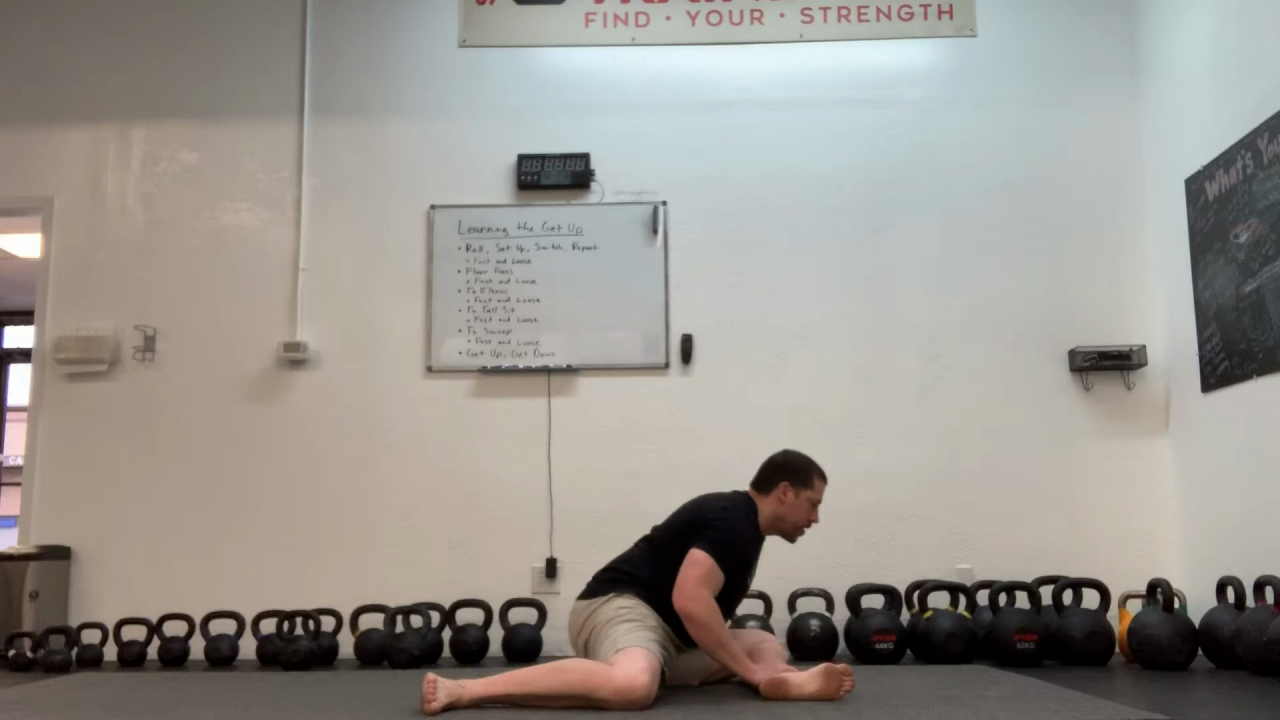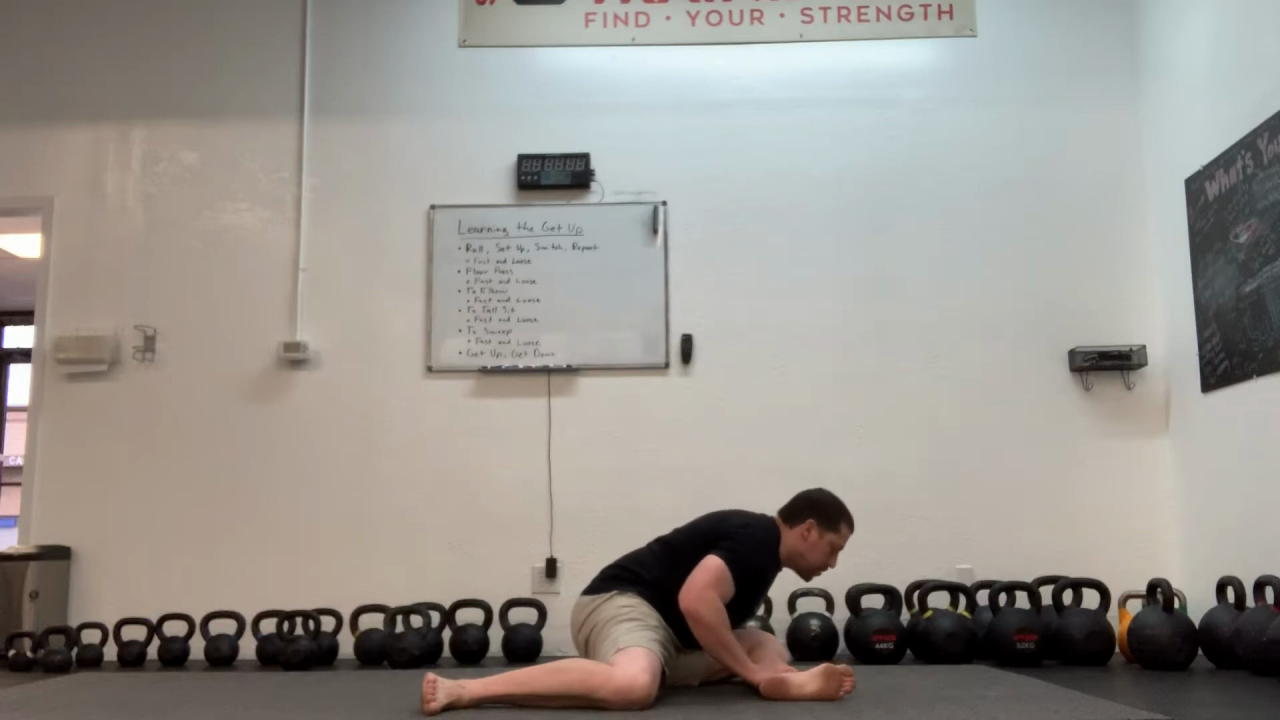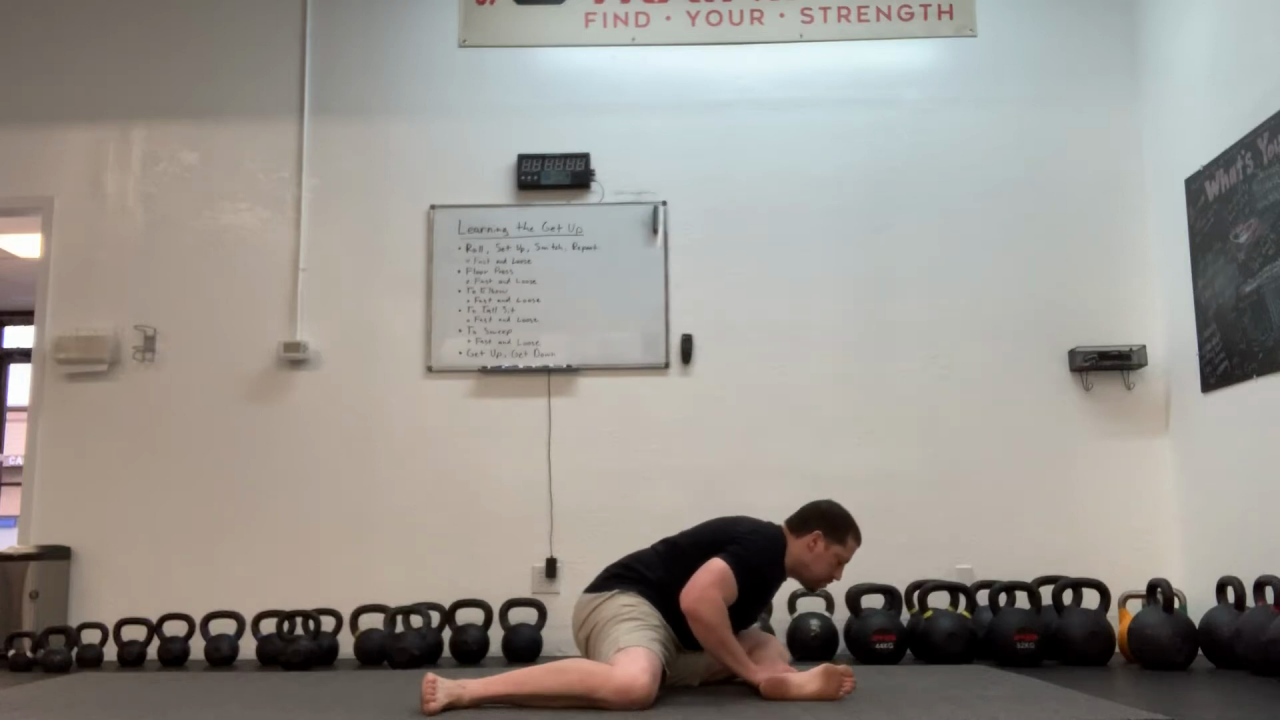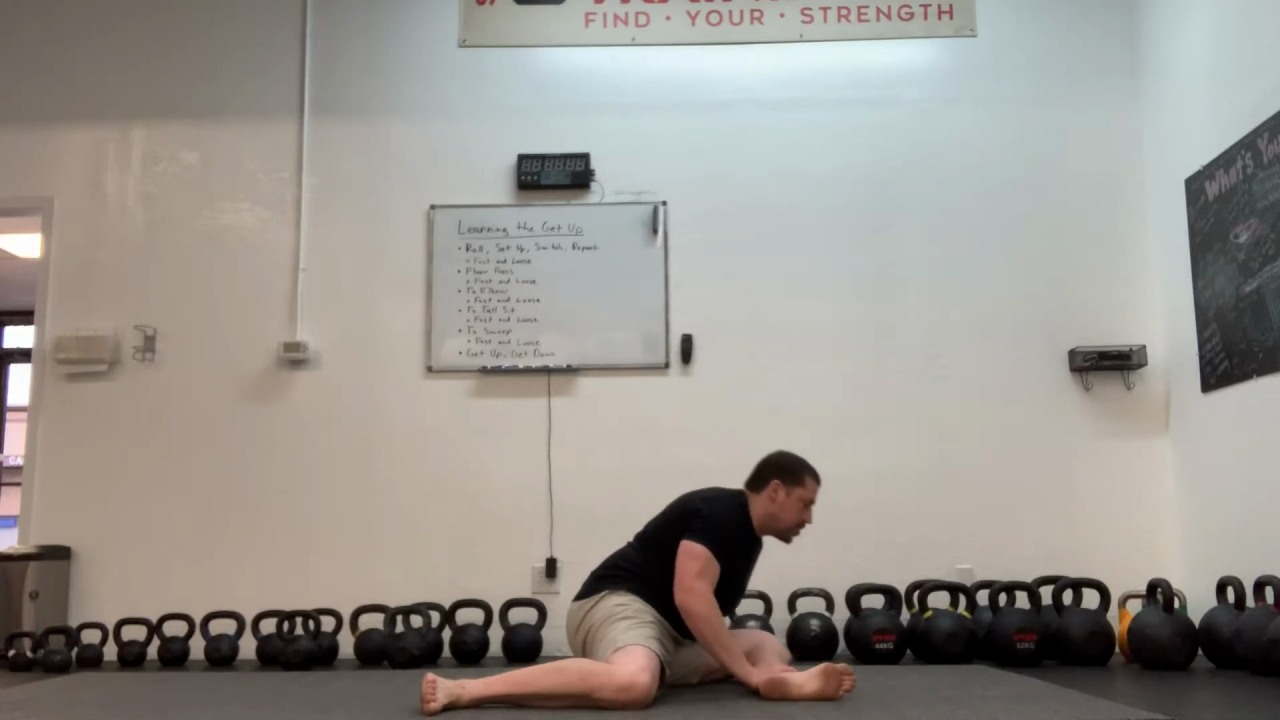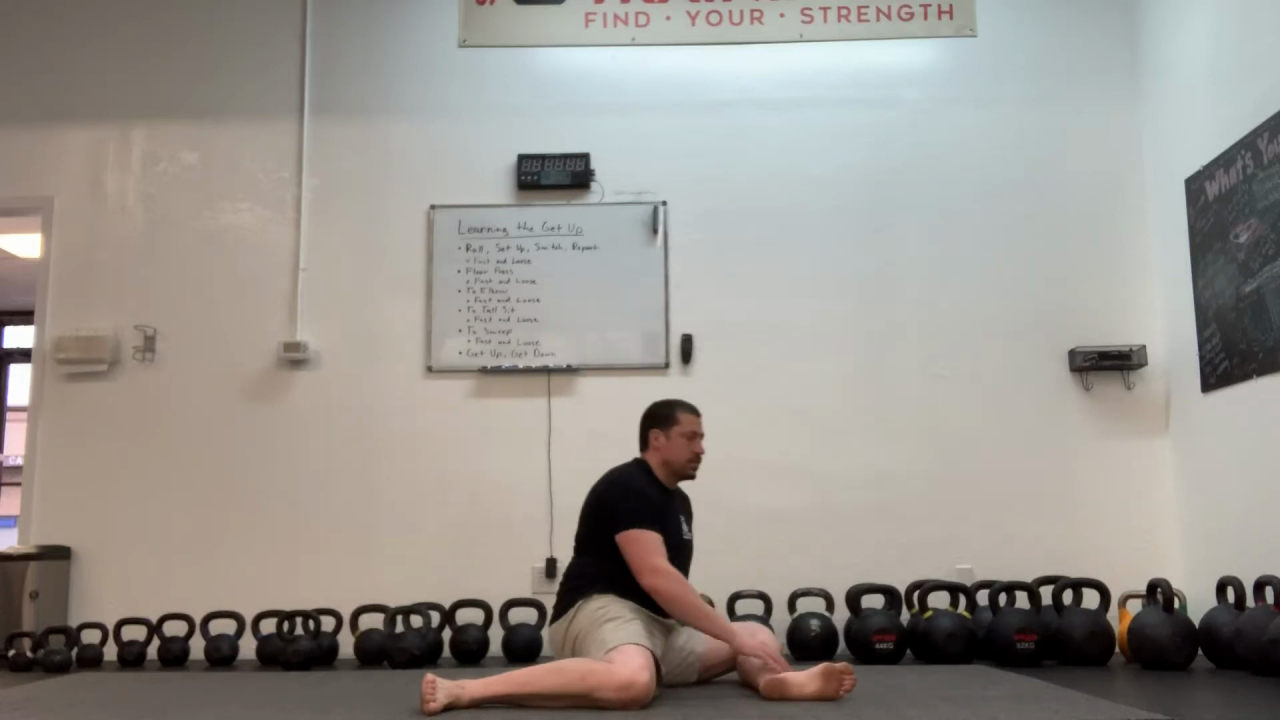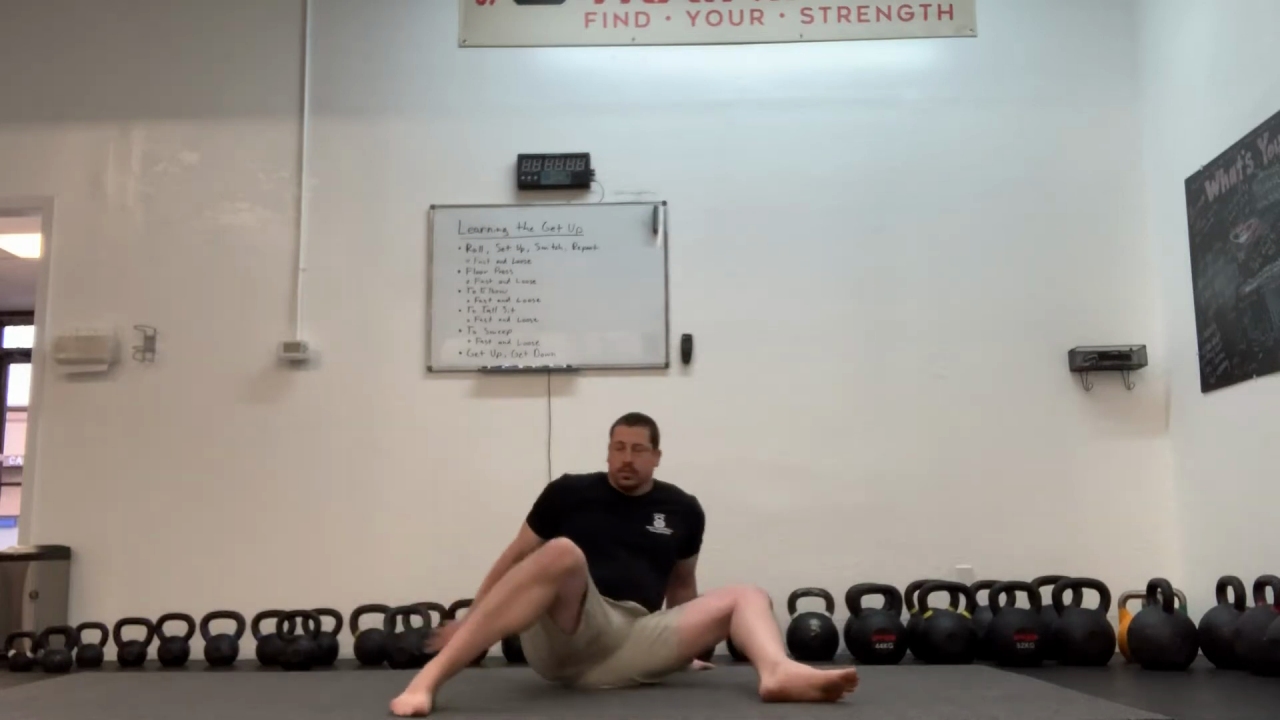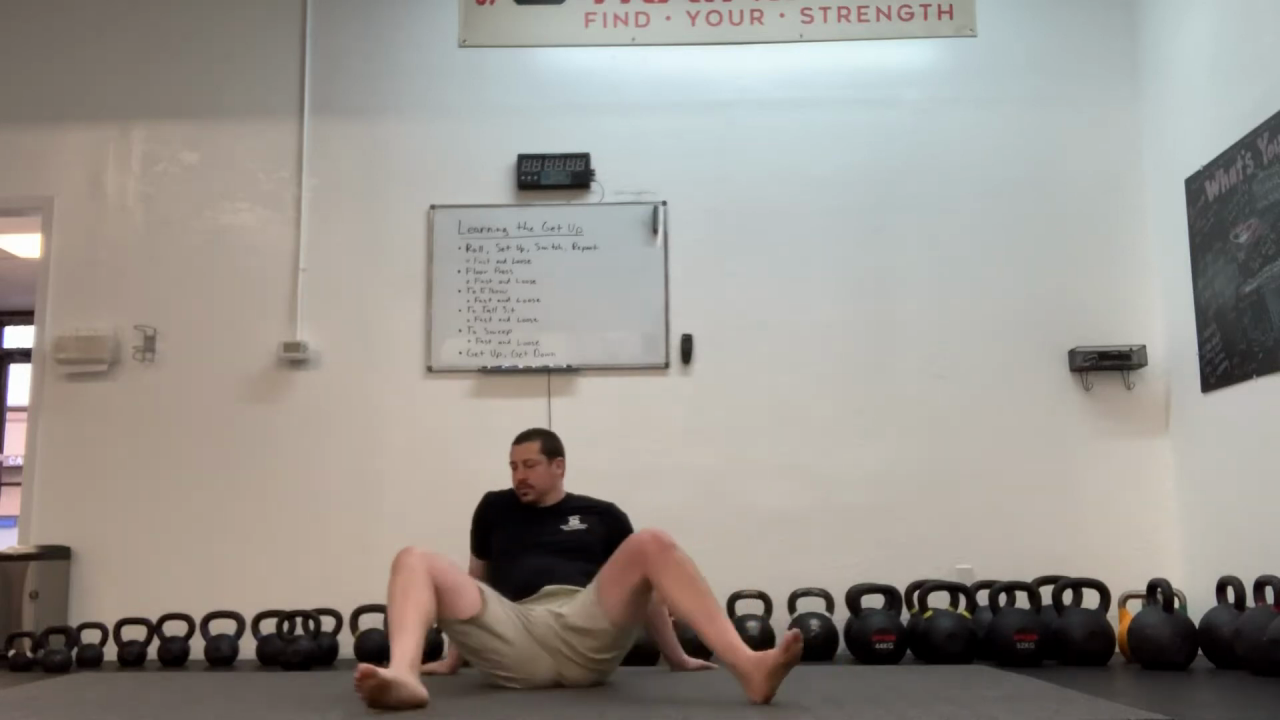
dt=0.7s
person 1, frame 1
left shoulder: (742, 524)
right shoulder: (732, 520)
left elbow: (702, 608)
right elbow: (690, 601)
right wrist: (752, 672)
right hip: (618, 606)
left knee: (766, 644)
right knee: (632, 685)
right ankle: (462, 690)
person 1, frame 2
left shoulder: (759, 544)
right shoulder: (756, 538)
right elbow: (696, 601)
right wrist: (753, 672)
right hip: (621, 603)
left knee: (770, 648)
right knee: (632, 685)
right ankle: (463, 689)
person 1, frame 3
left shoulder: (768, 556)
right shoulder: (763, 545)
right elbow: (698, 601)
left wrist: (768, 671)
right wrist: (752, 672)
right hip: (623, 602)
left knee: (772, 650)
right knee: (632, 685)
right ankle: (461, 690)
person 1, frame 4
left shoulder: (747, 534)
right shoulder: (720, 512)
right elbow: (691, 595)
right wrist: (748, 672)
right hip: (618, 604)
left knee: (769, 646)
right knee: (632, 684)
right ankle: (462, 690)
person 1, frame 5
left shoulder: (678, 500)
right shoulder: (628, 486)
right elbow: (655, 576)
right wrist: (736, 638)
right hip: (602, 611)
left knee: (759, 634)
right knee: (632, 684)
left ankle: (777, 679)
right ankle: (463, 690)
person 1, frame 6
left shoulder: (682, 508)
right shoulder: (571, 493)
left elbow: (682, 585)
right elbow: (515, 559)
left wrist: (681, 648)
right wrist: (464, 622)
left hip: (633, 639)
right hip: (561, 636)
left knee: (749, 597)
right knee: (564, 553)
left ankle: (778, 672)
right ankle: (430, 678)
person 1, frame 7
left shoulder: (602, 515)
right shoulder: (495, 509)
left elbow: (644, 586)
right elbow: (476, 580)
left wrist: (675, 655)
right wrist: (454, 653)
left hip: (590, 633)
right hip: (517, 632)
left knee: (652, 542)
right knee: (414, 562)
left ankle: (751, 670)
right ankle: (405, 677)
